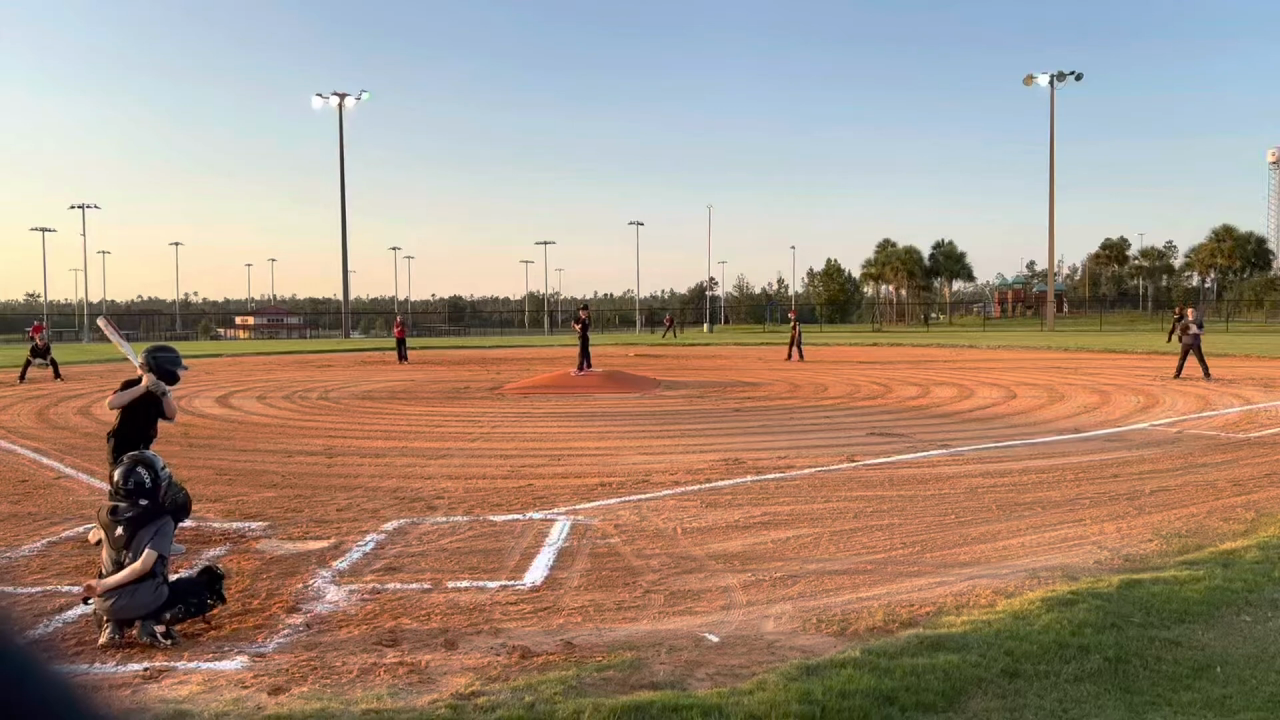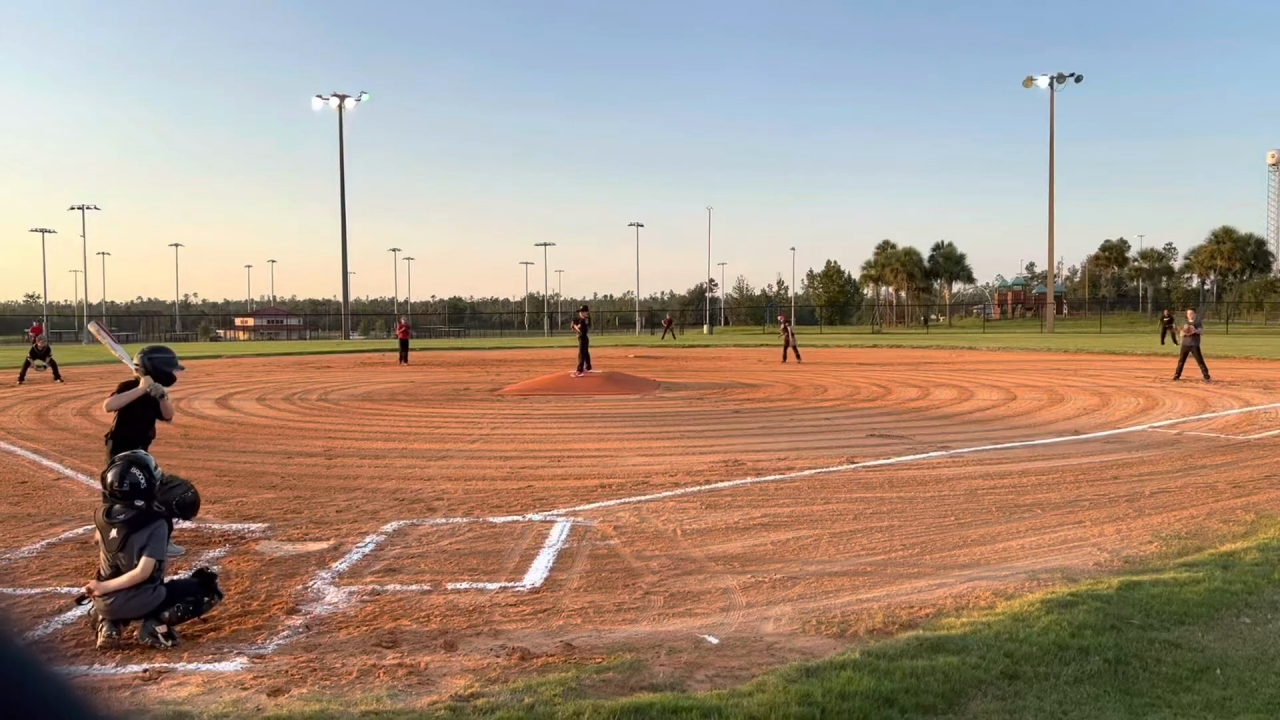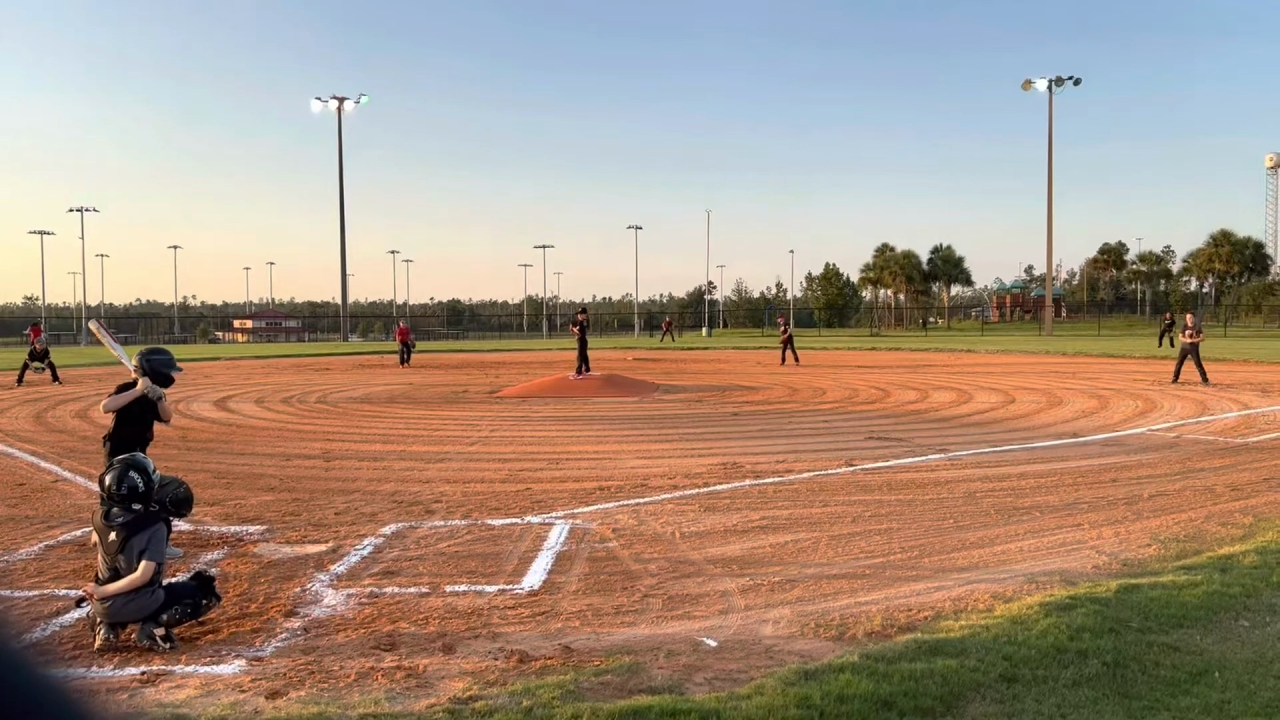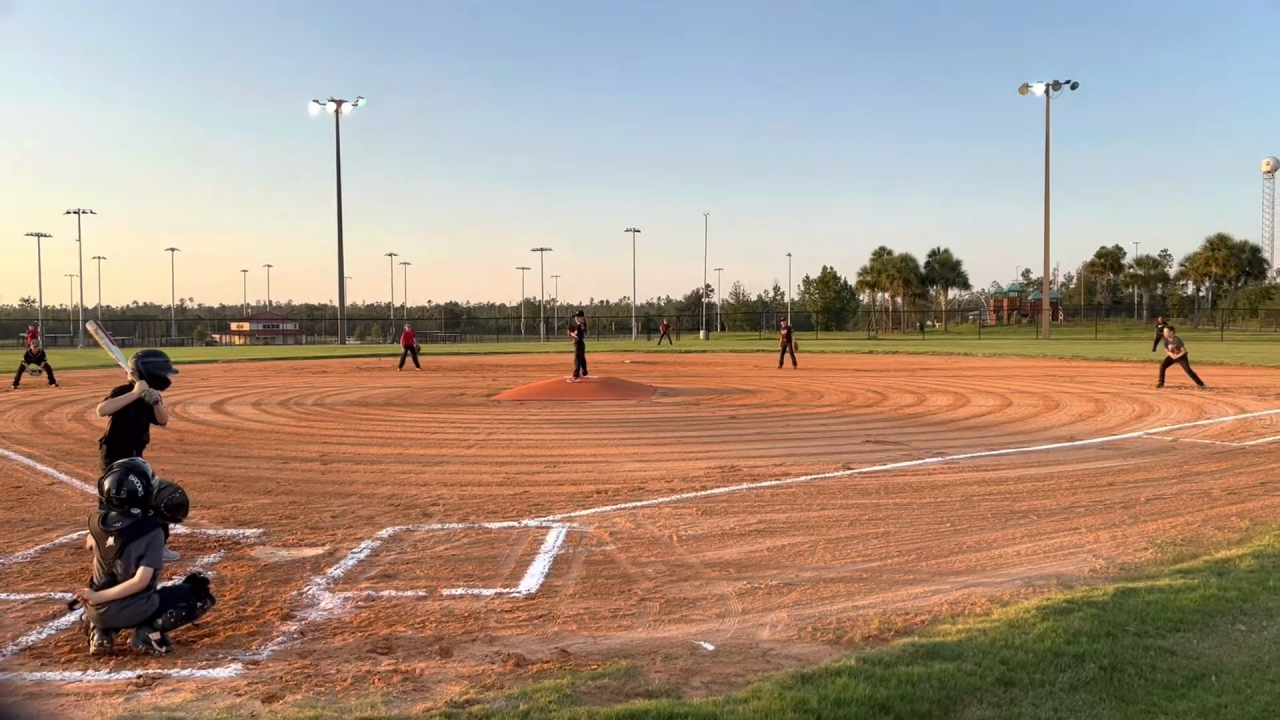
dt=0.5s
person 1, frame 1
left shoulder: (156, 390)
right shoulder: (132, 385)
left elbow: (171, 415)
right elbow: (112, 403)
left wrist: (164, 393)
right wrist: (142, 387)
left hip: (140, 450)
right hip: (123, 450)
person 1, frame 2
left shoulder: (154, 391)
right shoulder: (129, 388)
left elbow: (168, 417)
right elbow: (108, 406)
left wrist: (162, 396)
right wrist: (141, 389)
left hip: (138, 450)
right hip: (122, 452)
person 1, frame 3
left shoulder: (153, 392)
right shoulder: (127, 389)
left elbow: (166, 418)
right elbow: (105, 407)
left wrist: (160, 398)
right wrist: (138, 391)
left hip: (136, 453)
right hip: (119, 453)
person 1, frame 4
left shoulder: (150, 396)
right shoulder: (124, 392)
left elbow: (163, 421)
right elbow: (101, 410)
left wrist: (156, 402)
right wrist: (135, 394)
left hip: (133, 456)
right hip: (115, 457)
person 2, frame 1
left shoulder: (106, 514)
right shoulder: (162, 521)
left elbow: (93, 538)
right elbow: (143, 565)
right wrist: (104, 585)
left hip: (108, 602)
right hip: (146, 602)
right knee: (212, 583)
left ankle: (114, 625)
right ankle: (157, 623)
person 2, frame 2
left shoulder: (102, 516)
right shoulder: (155, 523)
right elbow: (142, 573)
right wrist: (103, 587)
left hip: (106, 603)
right hip: (142, 603)
right knee: (208, 587)
left ankle: (110, 624)
right ankle: (157, 625)
person 2, frame 3
left shoulder: (100, 518)
right shoulder: (154, 526)
right elbow: (143, 576)
right wrist: (102, 591)
left hip: (104, 607)
right hip: (140, 607)
right knee: (206, 589)
left ankle: (108, 627)
right ankle: (155, 628)
person 2, frame 4
left shoulder: (97, 522)
right shoulder: (152, 532)
right elbow: (140, 582)
right wrist: (98, 597)
left hip: (97, 612)
right hip: (134, 613)
right knee: (200, 592)
left ankle: (102, 632)
right ankle: (151, 632)
